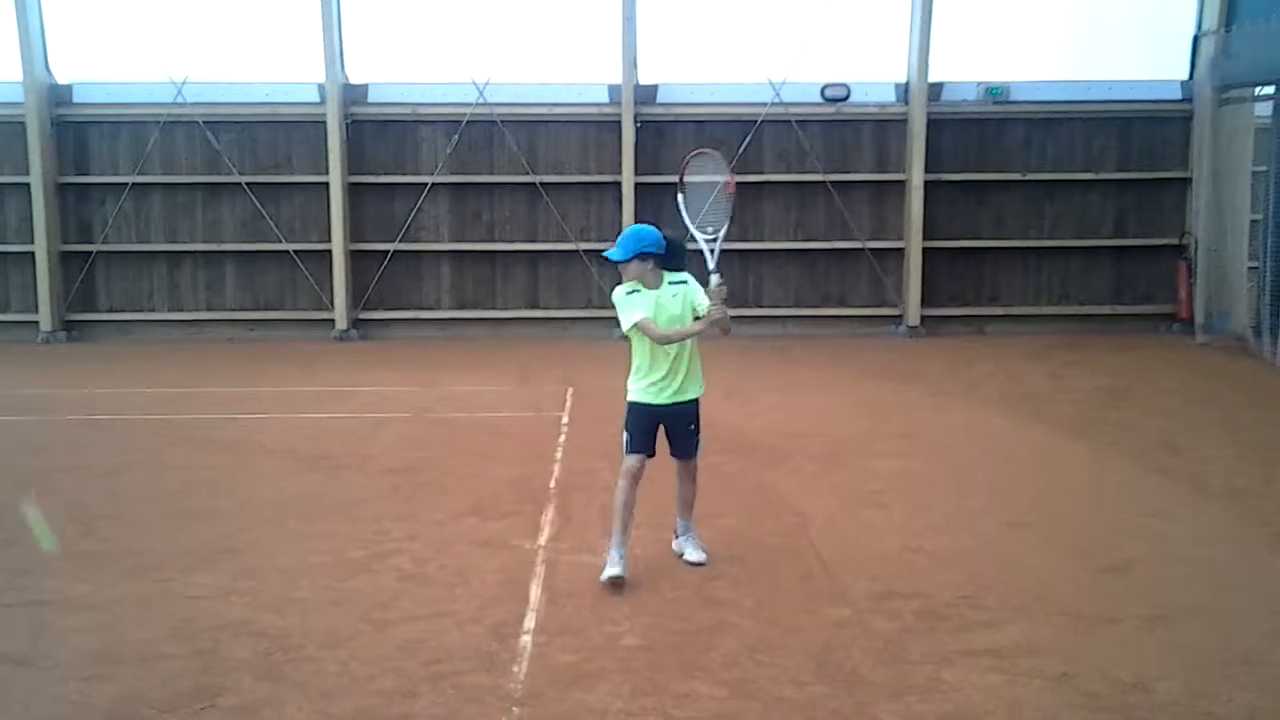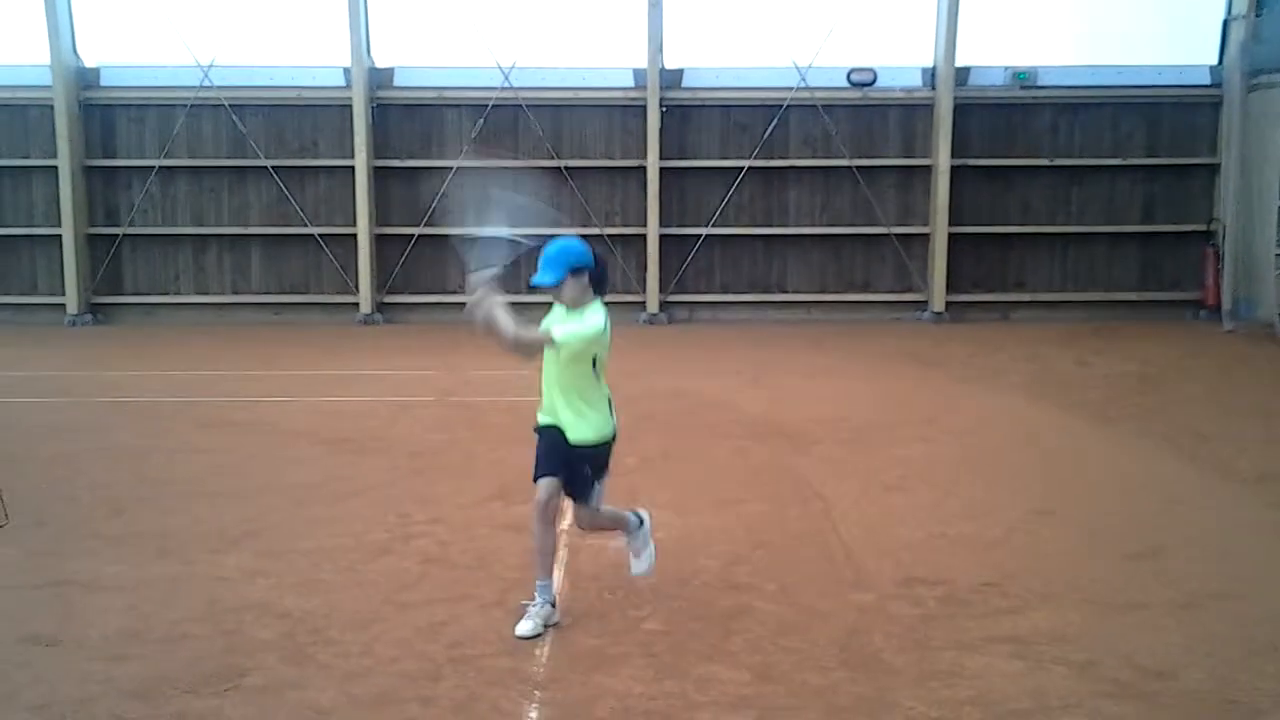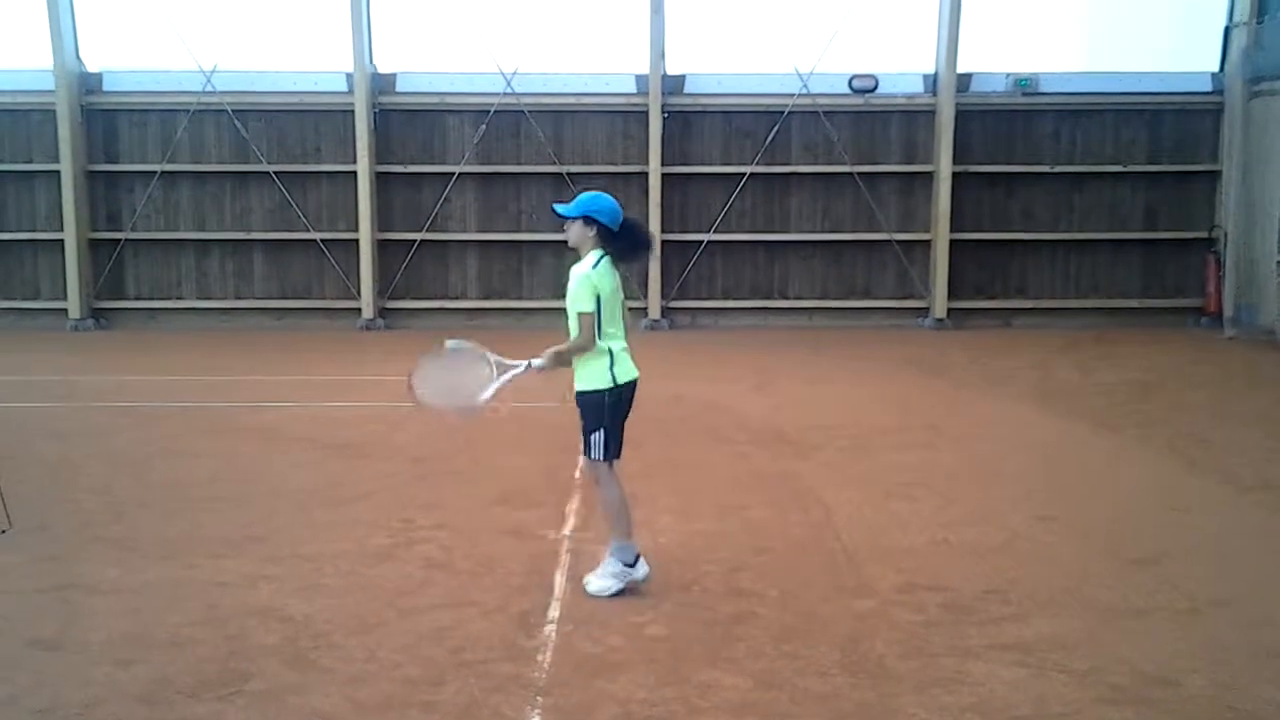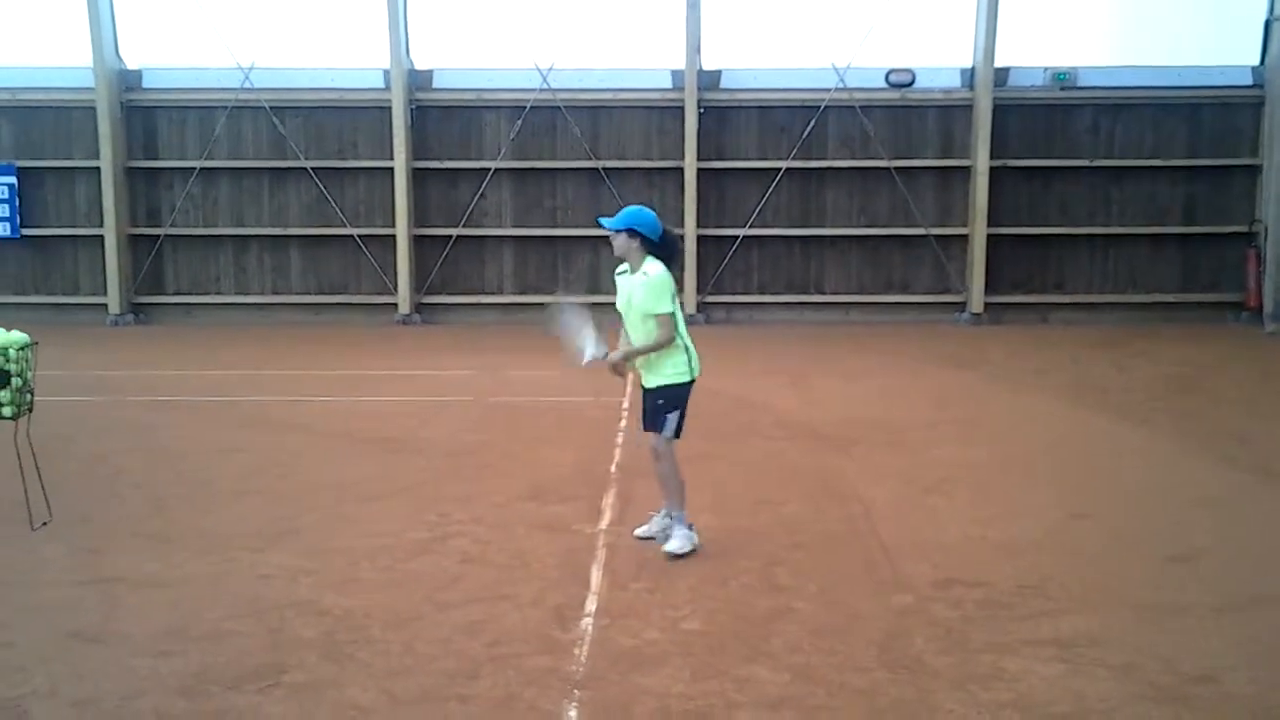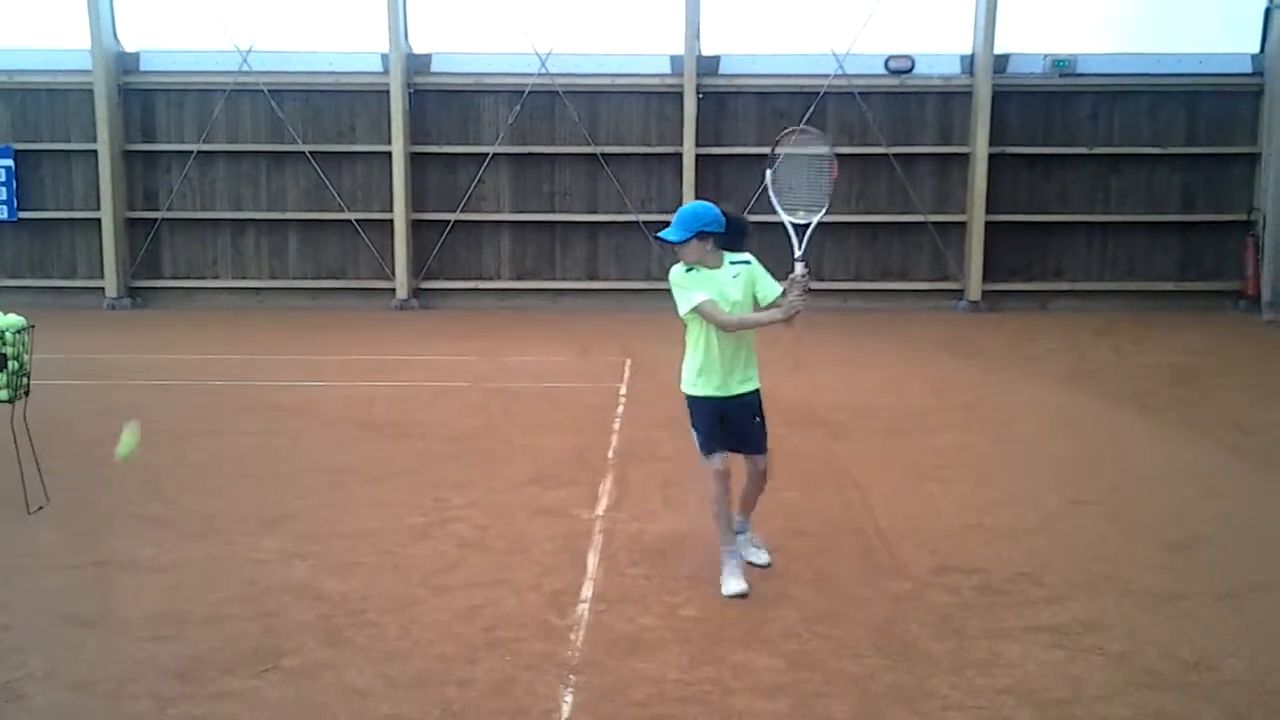
dt=1s
person 1, frame 1
left shoulder: (685, 284)
right shoulder: (623, 295)
left elbow: (724, 330)
right elbow: (658, 336)
left wrist: (719, 310)
right wrist: (701, 324)
left hip: (683, 395)
right hip: (643, 395)
left knee: (687, 467)
right knee: (631, 469)
left ankle: (684, 533)
right ankle: (616, 554)
person 1, frame 2
left shoulder: (592, 323)
right shoulder: (562, 309)
left elbow: (524, 340)
right elbow: (522, 343)
left wrist: (496, 307)
right wrist: (494, 308)
left hip: (590, 430)
right hip: (554, 423)
left knee: (586, 519)
right knee: (543, 504)
left ankle: (634, 524)
right ankle: (544, 601)
person 1, frame 3
left shoulder: (583, 272)
right shoulder: (606, 266)
left elbow: (586, 340)
left wrist: (556, 354)
right wrist: (565, 353)
left hip: (602, 382)
right hip: (612, 378)
left knee: (600, 469)
right knee: (598, 467)
left ankle: (628, 560)
right ankle: (619, 554)
person 1, frame 4
left shoulder: (655, 275)
right shoulder: (622, 274)
left elbow: (667, 335)
right elbow: (628, 324)
left wrist: (629, 354)
right wrist: (622, 351)
left hip: (674, 371)
right hip: (654, 373)
left knee: (660, 446)
right knee: (658, 445)
left ankle: (683, 527)
right ankle: (670, 515)
person 1, frame 5
left shoulder: (746, 264)
right shoulder: (680, 276)
left elbow: (778, 307)
right elbow: (723, 321)
left wrist: (793, 295)
right wrist: (777, 314)
left hip: (744, 385)
right hip: (702, 388)
left knee: (758, 467)
right knee: (720, 470)
left ankle: (741, 531)
right ankle: (729, 560)
